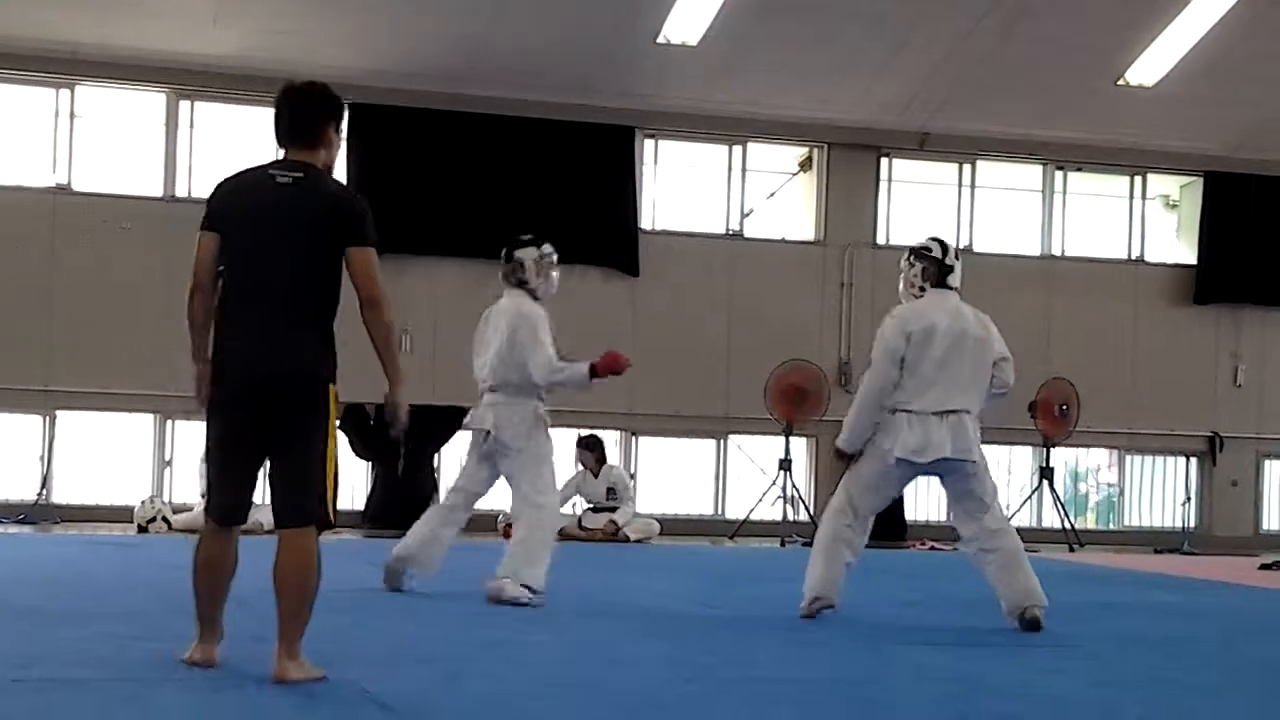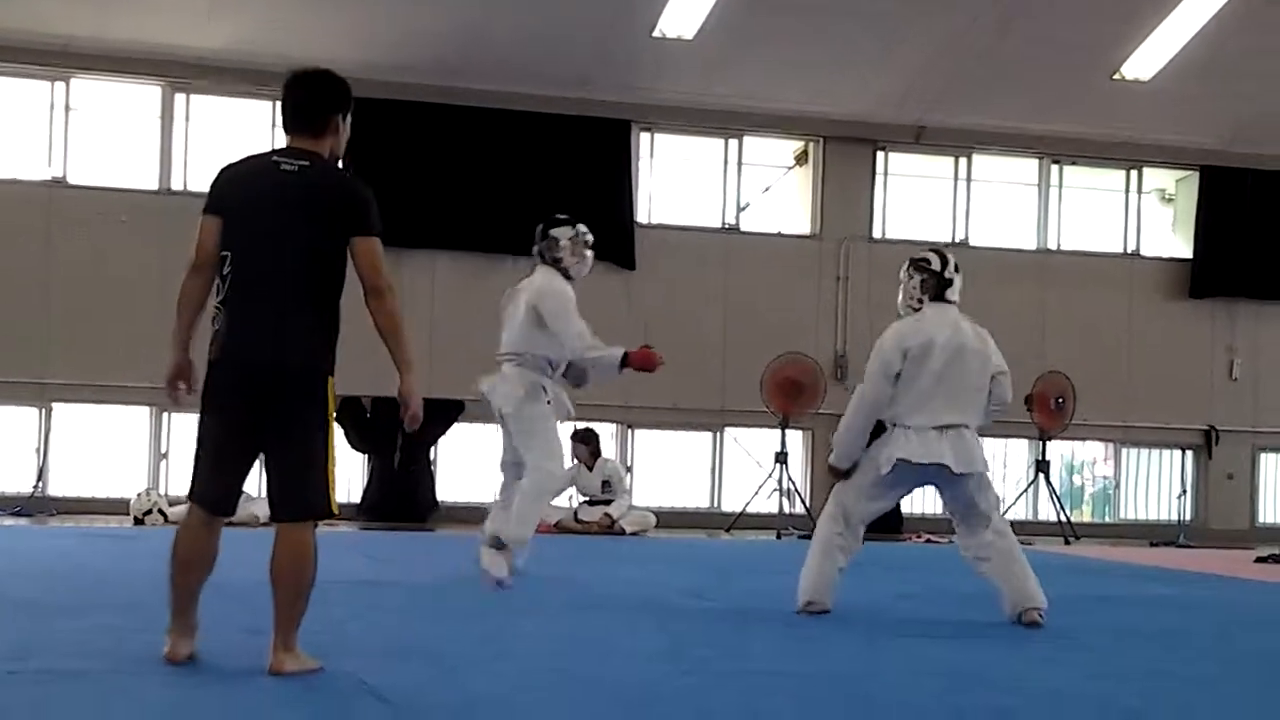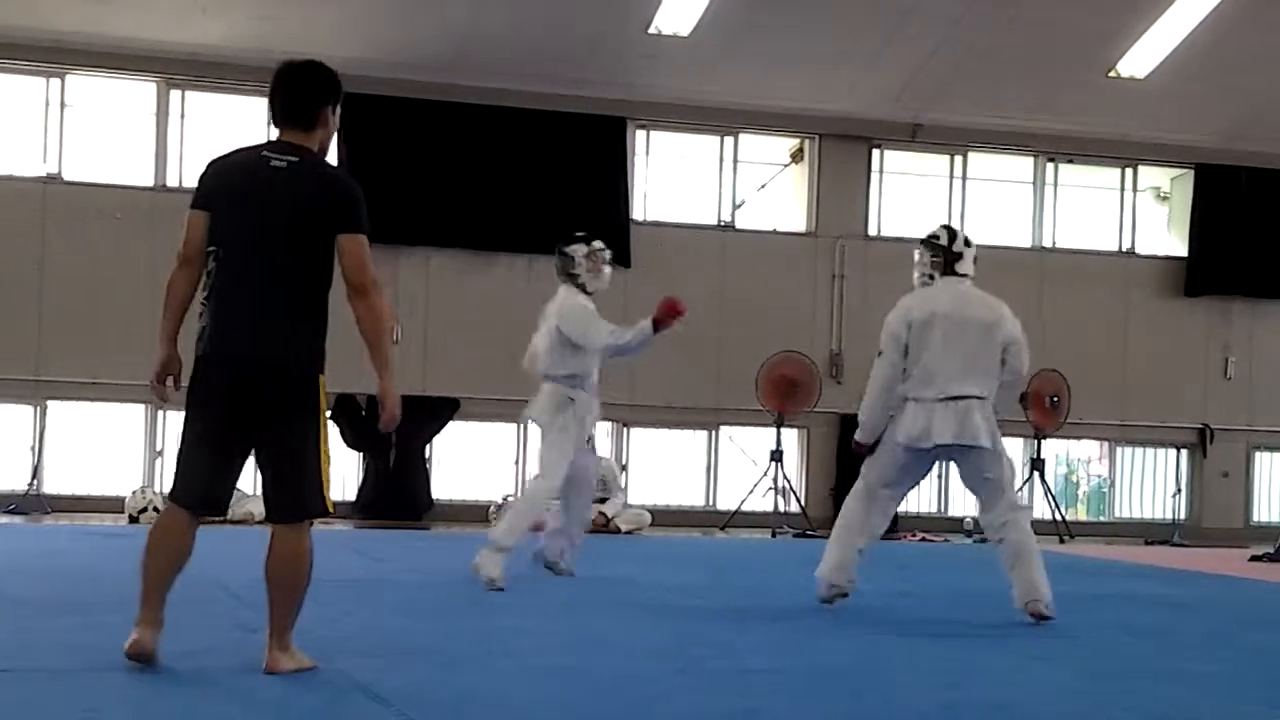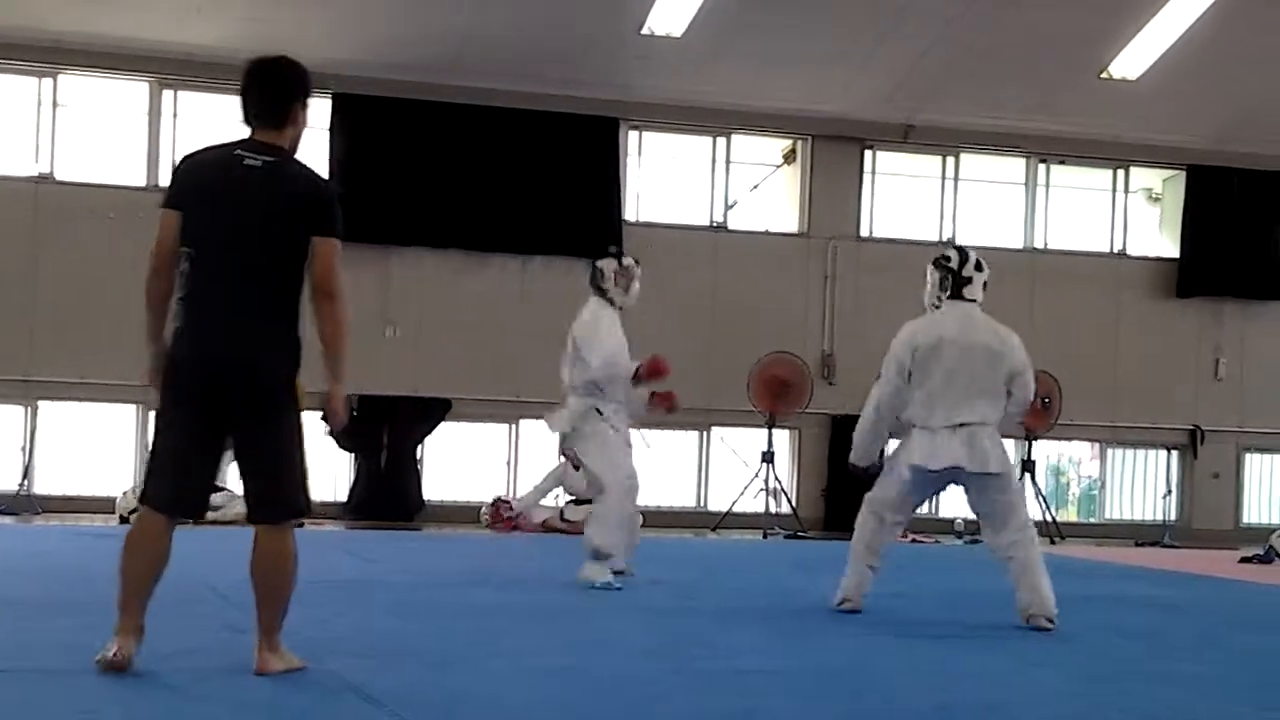
dt=0.2s
person 1, frame 1
left shoulder: (229, 193)
right shoulder: (343, 204)
left elbow: (201, 288)
right elbow: (372, 301)
left wrist: (203, 362)
right wrist: (394, 381)
left hip: (235, 375)
right hip: (305, 379)
left knee: (221, 517)
right knee: (300, 523)
left ankle: (206, 640)
right ankle: (289, 656)
person 1, frame 2
left shoulder: (234, 179)
right shoulder: (348, 194)
left elbow: (201, 271)
right elbow: (378, 290)
left wrist: (180, 349)
right wrist: (406, 375)
left hip: (233, 364)
right hip: (304, 372)
left knee: (205, 504)
right knee: (297, 516)
left ankle: (180, 633)
right ankle: (285, 648)
person 1, frame 3
left shoulder: (222, 172)
right shoulder: (338, 190)
left elbow: (188, 266)
right elbow: (363, 289)
left wrist: (167, 344)
right wrist: (386, 377)
left hip: (221, 361)
right hip: (294, 370)
left knee: (186, 500)
right knee: (292, 517)
left ankle: (146, 623)
right ankle: (281, 647)
person 1, frame 4
left shoulder: (194, 170)
right shoulder: (312, 191)
left elbow: (162, 267)
right elbow: (327, 293)
left wrist: (157, 345)
right wrist: (336, 381)
left hip: (194, 362)
right hip: (267, 371)
left knee: (159, 505)
right knee: (275, 518)
left ankle: (125, 635)
right ankle: (270, 648)
person 2, frame 1
left shoulder: (905, 317)
right shoulder: (981, 323)
left elbow: (877, 384)
right elbow: (1002, 379)
left wrist: (849, 440)
left hip: (906, 432)
right hip: (960, 435)
left knee: (849, 508)
right knee: (986, 520)
left ankle: (820, 594)
right ankle: (1027, 603)
person 2, frame 2
left shoulder: (903, 333)
right shoulder: (980, 338)
left elbow: (870, 399)
right elbow: (1000, 396)
left wrist: (842, 455)
left hip: (905, 446)
right hip: (961, 448)
left knee: (843, 514)
right knee: (987, 531)
left ankle: (814, 596)
right ankle: (1028, 604)
person 2, frame 3
left shoulder: (911, 306)
right shoulder: (996, 310)
left elbow: (886, 375)
right elbow: (1017, 369)
left wrist: (868, 431)
left hip: (918, 420)
right hip: (974, 422)
left knee: (871, 495)
right knee: (1004, 509)
left ankle: (835, 577)
right ankle: (1035, 597)
person 2, frame 4
left shoulder: (917, 332)
right shoulder: (1003, 338)
left elbow: (886, 399)
right elbow: (1022, 396)
left wrist: (863, 452)
left hip: (926, 445)
right hip: (981, 446)
left knee: (879, 515)
right knee: (1013, 529)
left ankle: (852, 593)
right ankle: (1039, 608)
person 3, frame 1
left shoulder: (493, 314)
right shoulder: (529, 313)
right elbow: (545, 372)
right wrist: (595, 369)
left hip: (491, 414)
right hip: (519, 417)
left knee: (460, 497)
right knee: (539, 506)
left ankle: (406, 557)
right ankle: (512, 582)
person 3, frame 2
left shoulder: (528, 287)
right shoulder: (554, 290)
right elbow: (576, 345)
left wrist: (569, 370)
right wrist: (628, 359)
left hip: (516, 386)
right hip: (528, 389)
left knee: (522, 469)
right knee: (545, 473)
left ankle: (501, 542)
right ankle: (498, 543)
person 3, frame 3
left shoulder: (564, 305)
right shoulder: (573, 306)
left elbow: (533, 359)
right elbow: (609, 341)
right wrist: (656, 322)
left hip: (569, 405)
right hip: (563, 406)
left knee: (582, 484)
right knee: (549, 484)
left ankle: (556, 552)
right ankle: (492, 554)
person 3, frame 4
left shoulder: (606, 319)
right shoulder: (596, 318)
right elbow: (605, 368)
left wrist: (651, 398)
right wrist: (639, 372)
left hip: (605, 418)
right hip: (589, 417)
left knee: (620, 488)
right knee: (623, 483)
left ankle: (608, 556)
right ankle: (597, 562)
